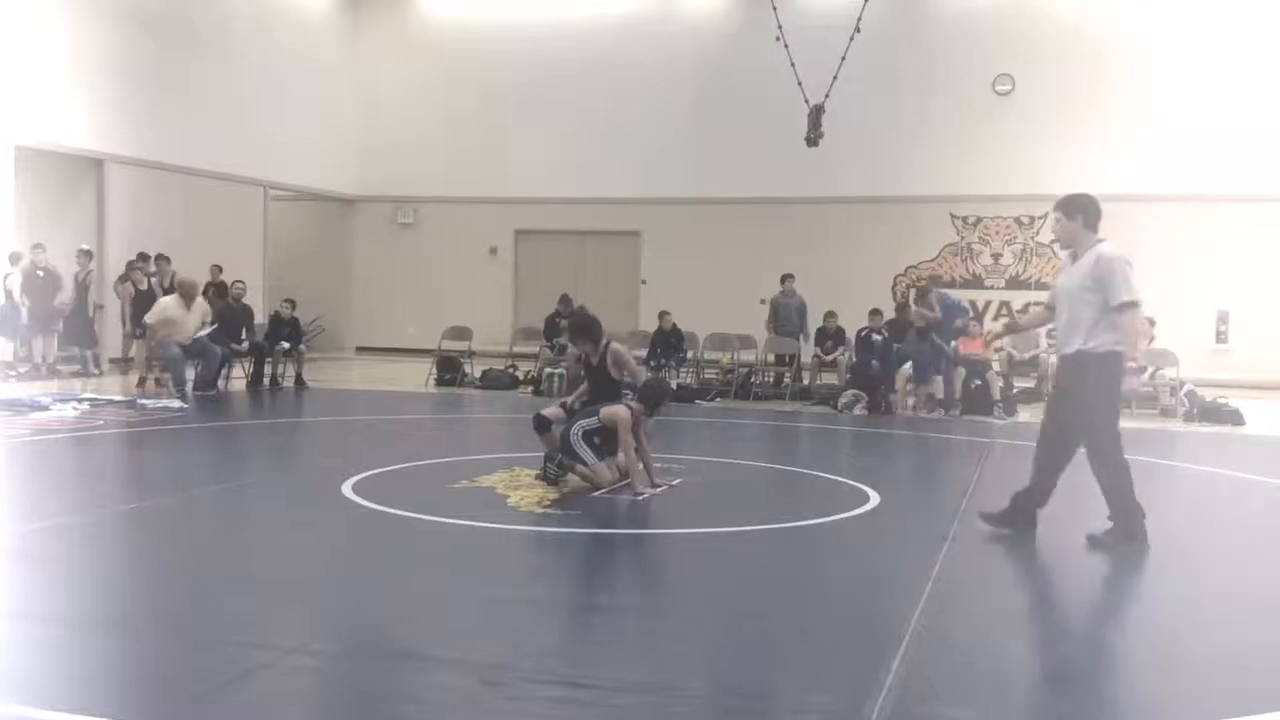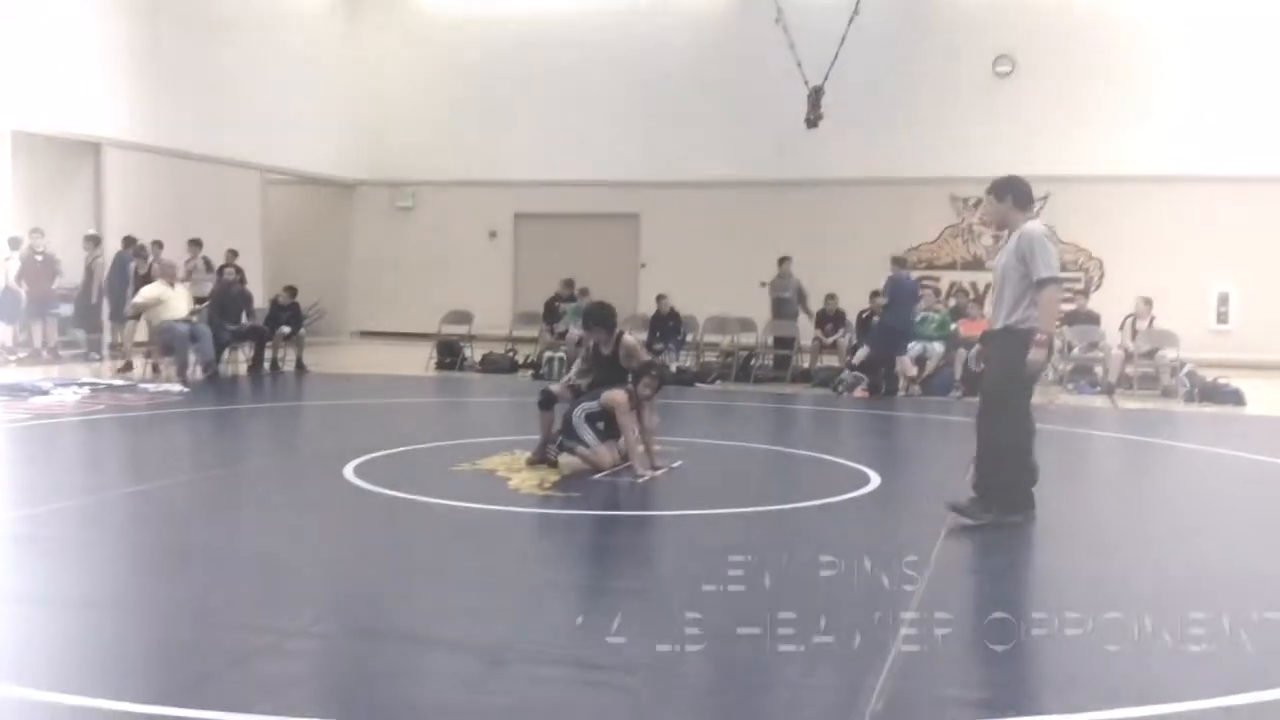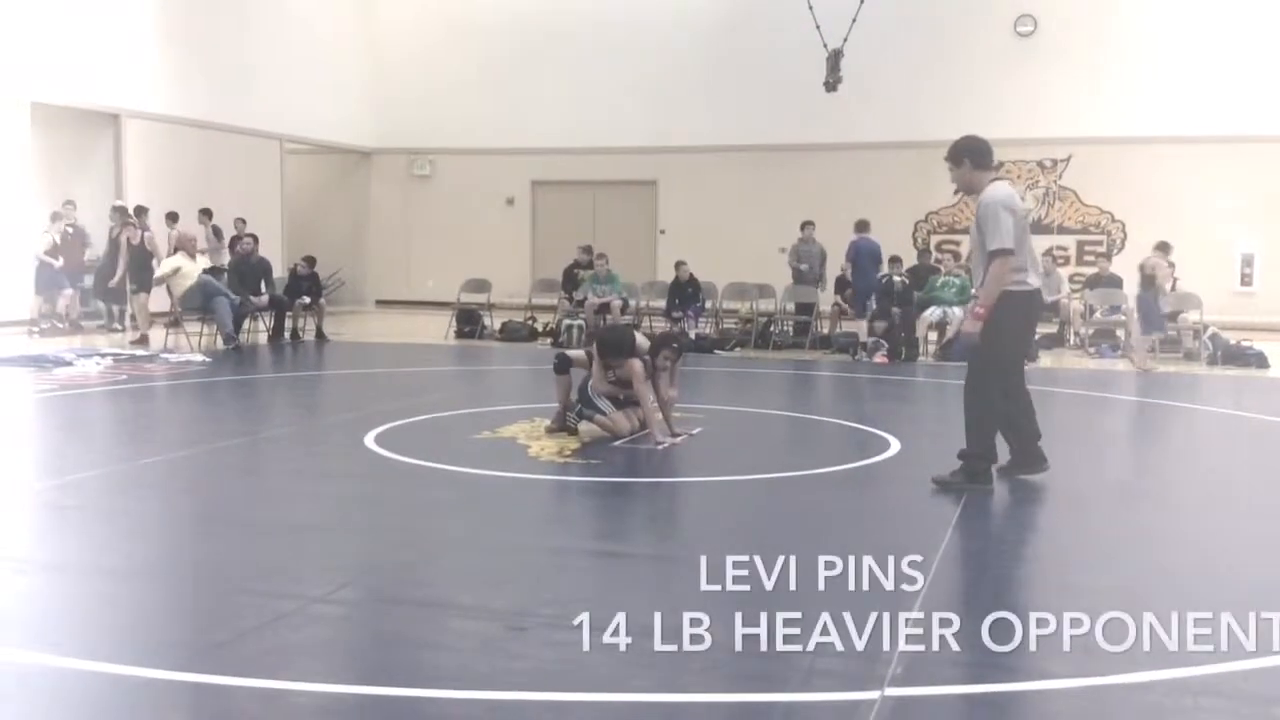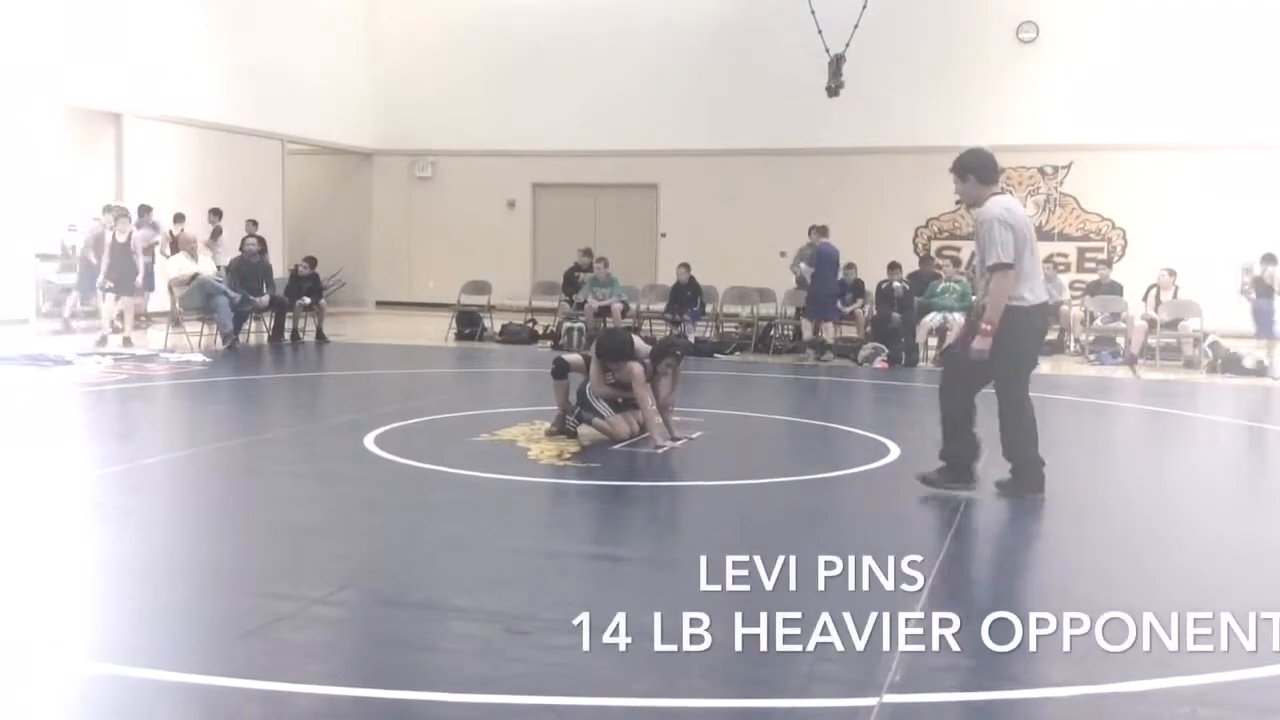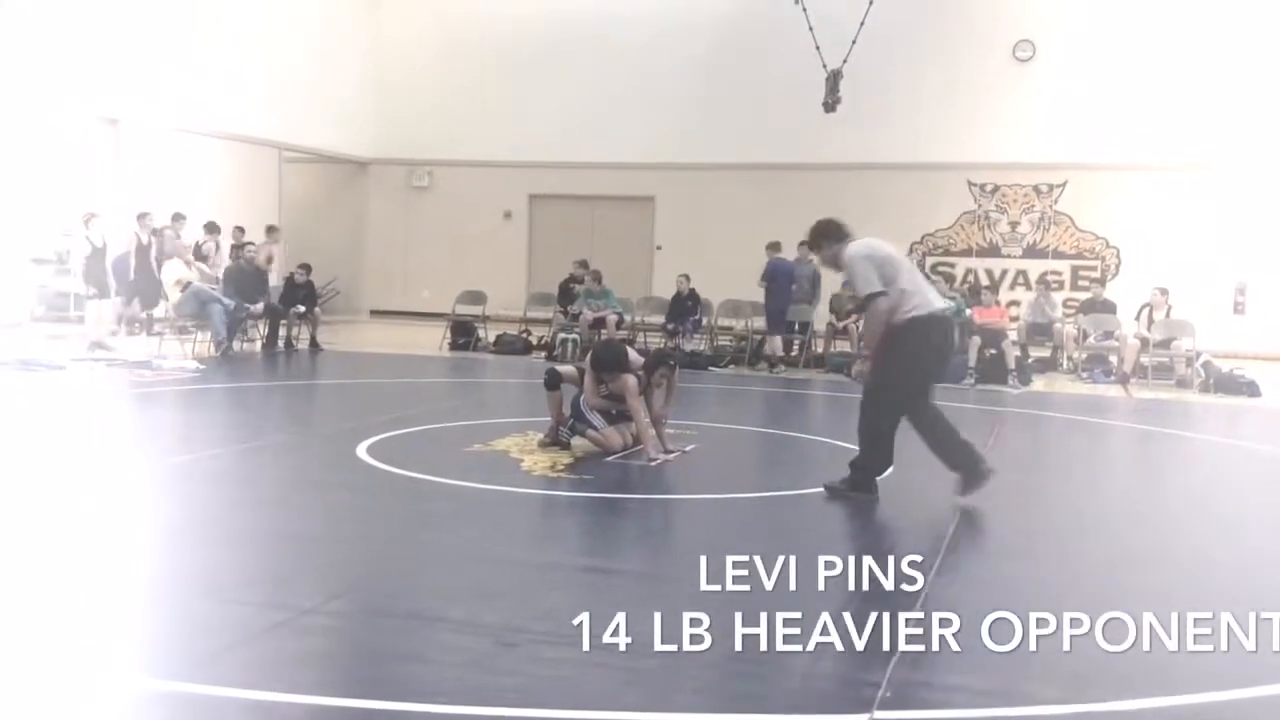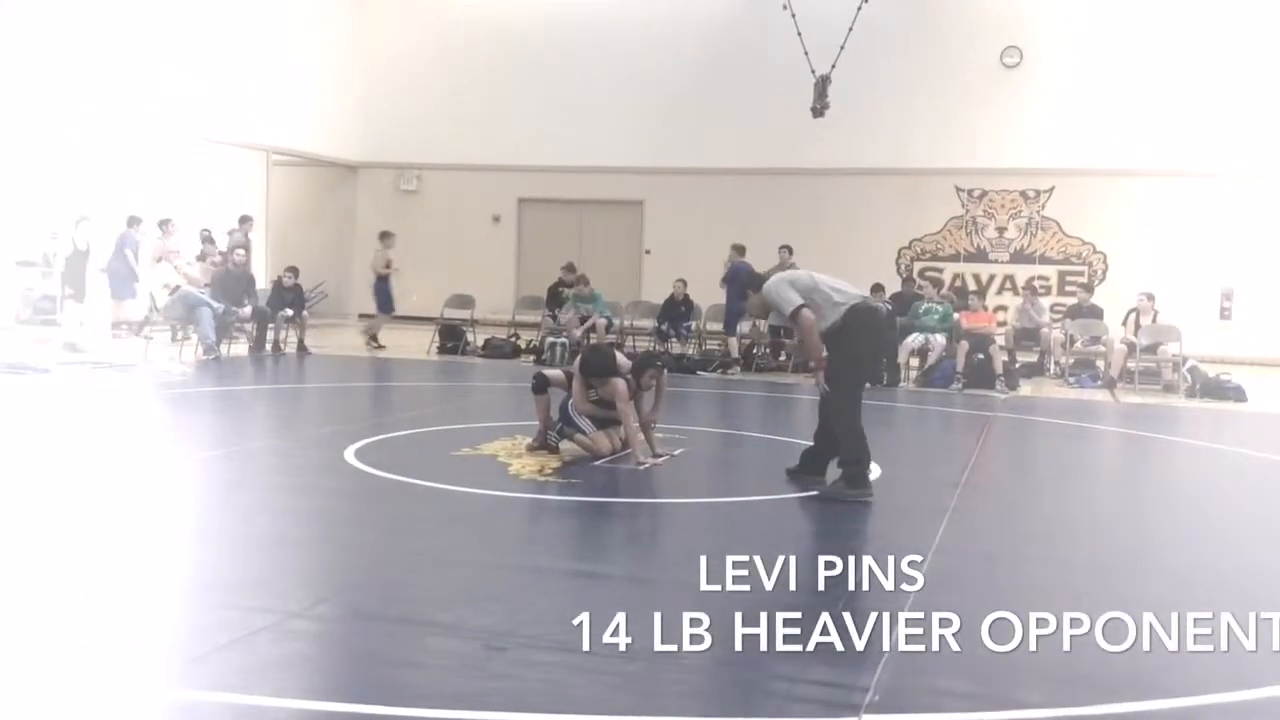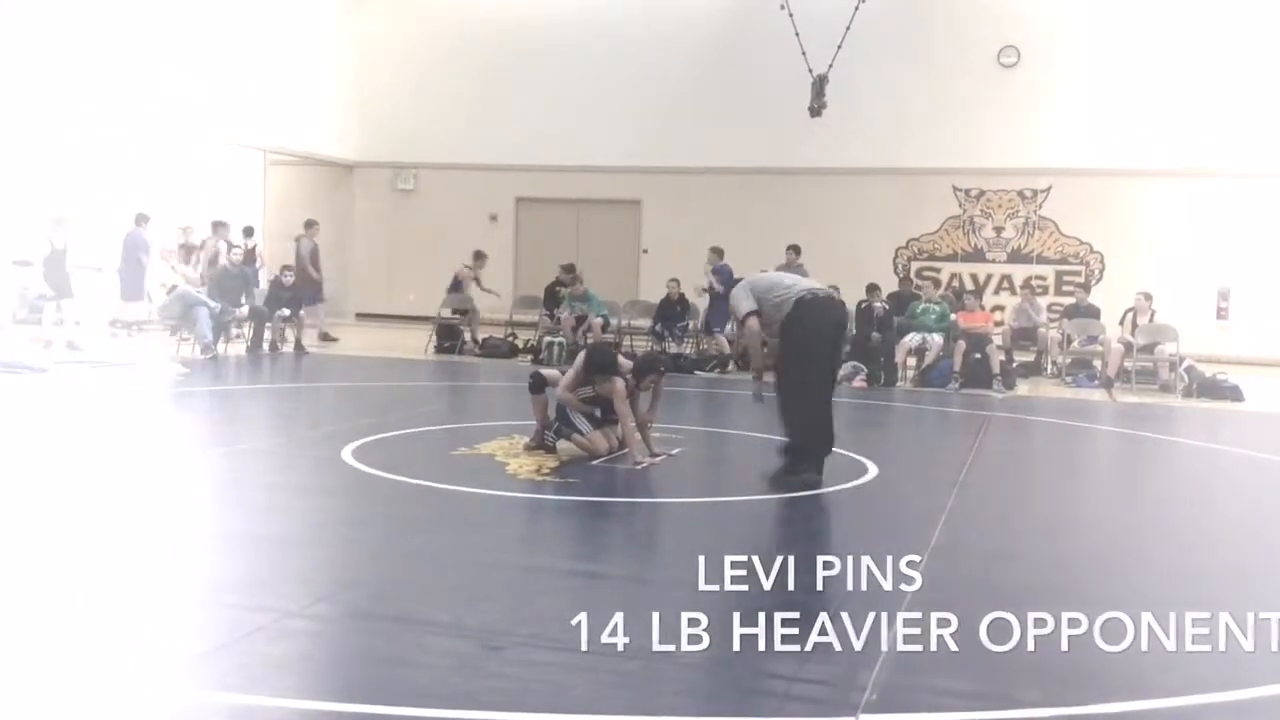
dt=0.7s
person 1, frame 1
left shoulder: (1107, 259)
right shoulder: (1071, 264)
left elbow: (1130, 313)
right elbow: (1053, 310)
left wrist: (1128, 363)
right wrist: (1014, 327)
left hip: (1097, 366)
right hip: (1072, 365)
left knee: (1102, 448)
right knee: (1052, 443)
left ankle: (1129, 527)
right ankle: (1023, 512)
person 1, frame 2
left shoulder: (1034, 235)
right shoulder: (1014, 239)
left elbow: (1051, 289)
left wrist: (1040, 341)
right wrist: (988, 340)
left hip: (1021, 340)
right hip: (1007, 339)
left knee: (993, 418)
right knee: (1012, 420)
left ankle: (995, 499)
right ankle: (1017, 495)
person 1, frame 3
left shoulder: (993, 200)
right shoulder: (998, 194)
left elbow: (1002, 262)
left wrist: (978, 313)
right wrist: (983, 306)
left hip: (1007, 302)
right hip: (1019, 299)
left knee: (982, 386)
right knee: (1007, 382)
left ankle: (976, 469)
right ankle: (1027, 454)
person 1, frame 4
left shoulder: (991, 215)
right shoulder: (1010, 207)
left elbow: (1002, 276)
left wrist: (985, 331)
left hip: (1010, 315)
right hip: (1034, 312)
left knee: (956, 381)
right knee: (1013, 393)
left ankle: (959, 467)
right ankle: (1029, 475)
person 1, frame 5
left shoulder: (853, 255)
right shoulder: (871, 247)
left elbow: (879, 306)
left wrist: (868, 354)
left hip: (915, 329)
right hip: (937, 323)
left knee: (879, 403)
right knee: (916, 404)
left ankle: (862, 479)
right ankle: (970, 465)
person 1, frame 6
left shoulder: (771, 288)
right shoulder: (783, 285)
left elbow: (809, 321)
left wrist: (819, 367)
left hip: (858, 322)
right hip: (868, 320)
left knee: (840, 401)
right knee: (834, 397)
left ankle: (856, 479)
right ankle: (814, 465)
person 1, frame 7
left shoulder: (739, 291)
right shoulder: (762, 287)
left elbow: (752, 328)
left wrist: (758, 373)
left hip: (809, 312)
right hip: (834, 309)
left knee: (792, 387)
right knee: (818, 391)
left ankle: (800, 462)
right ankle: (810, 463)
